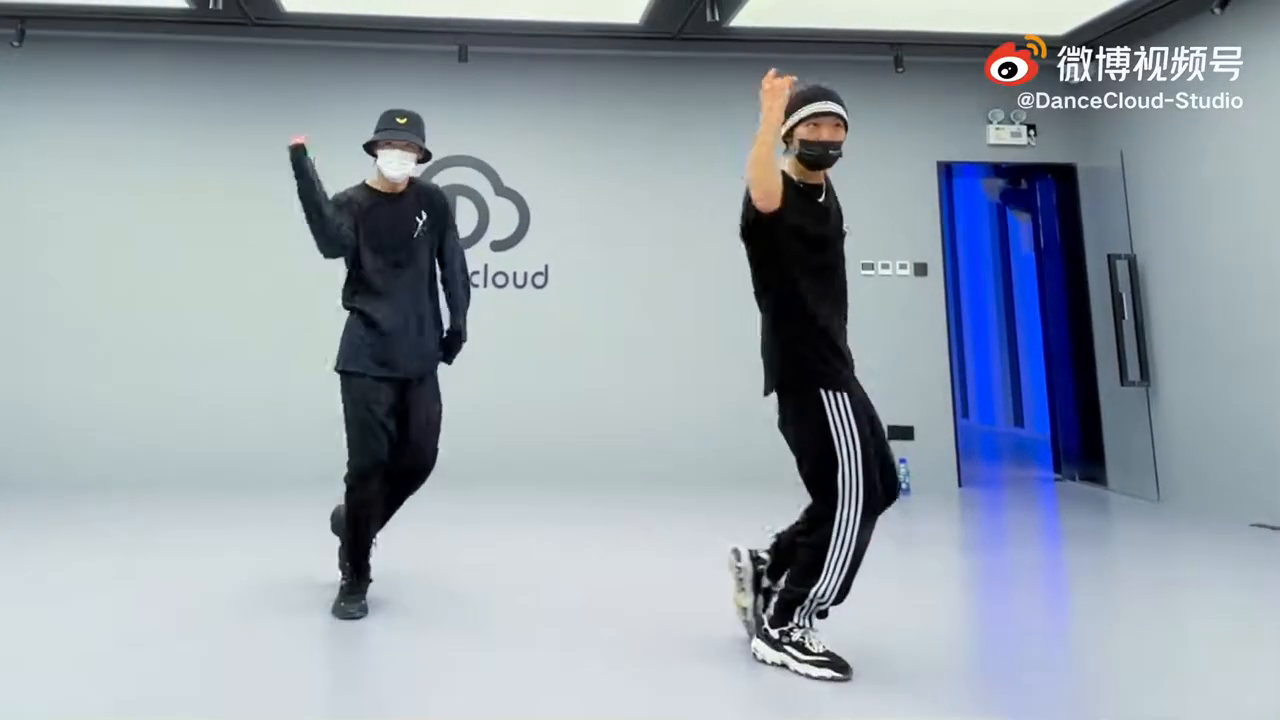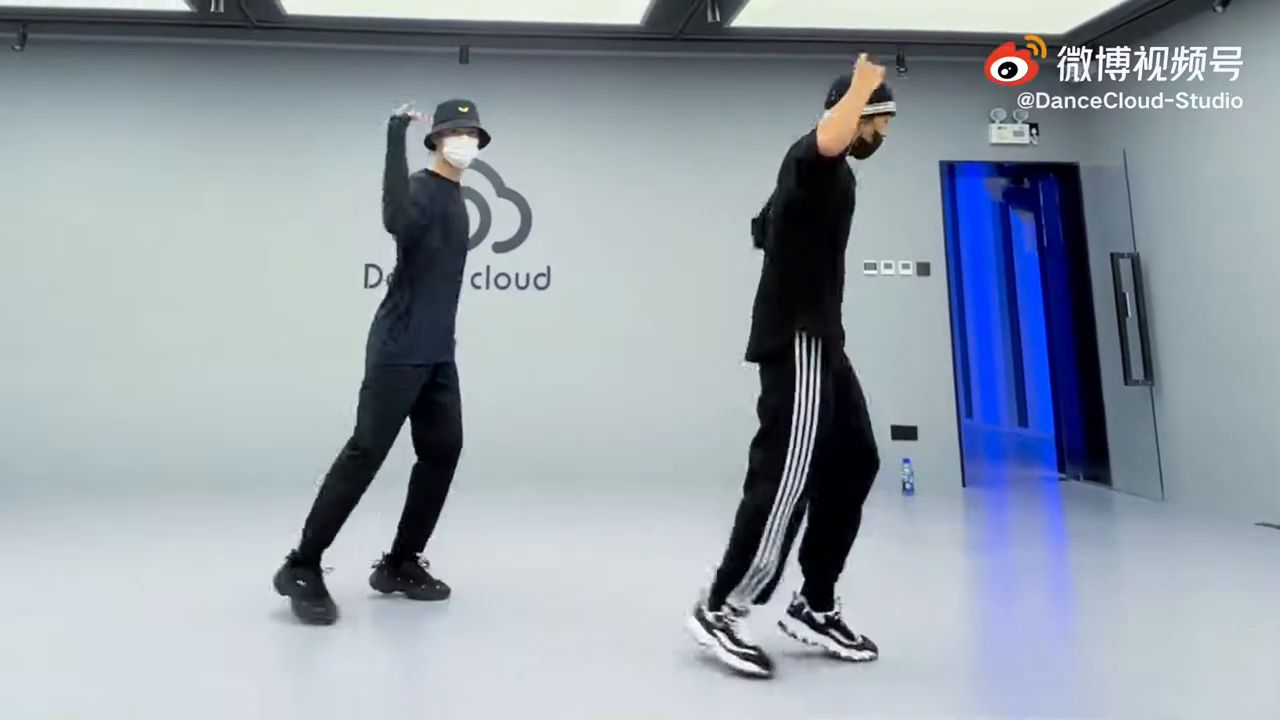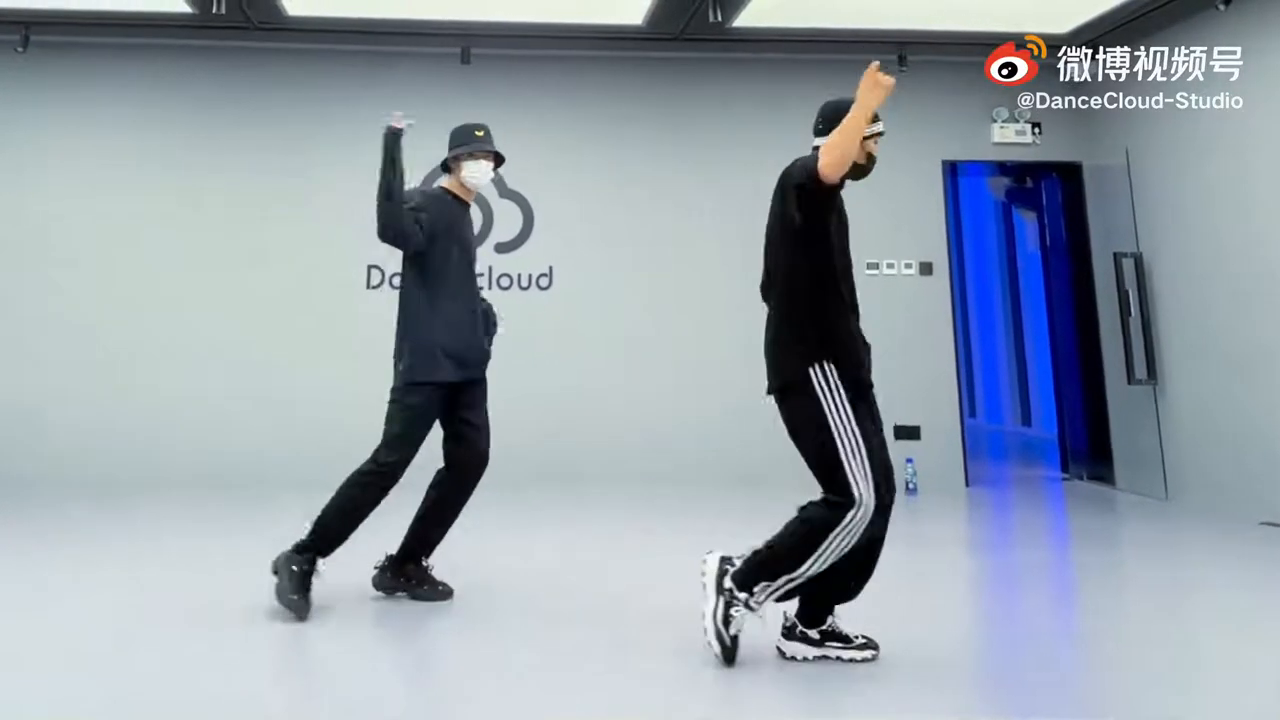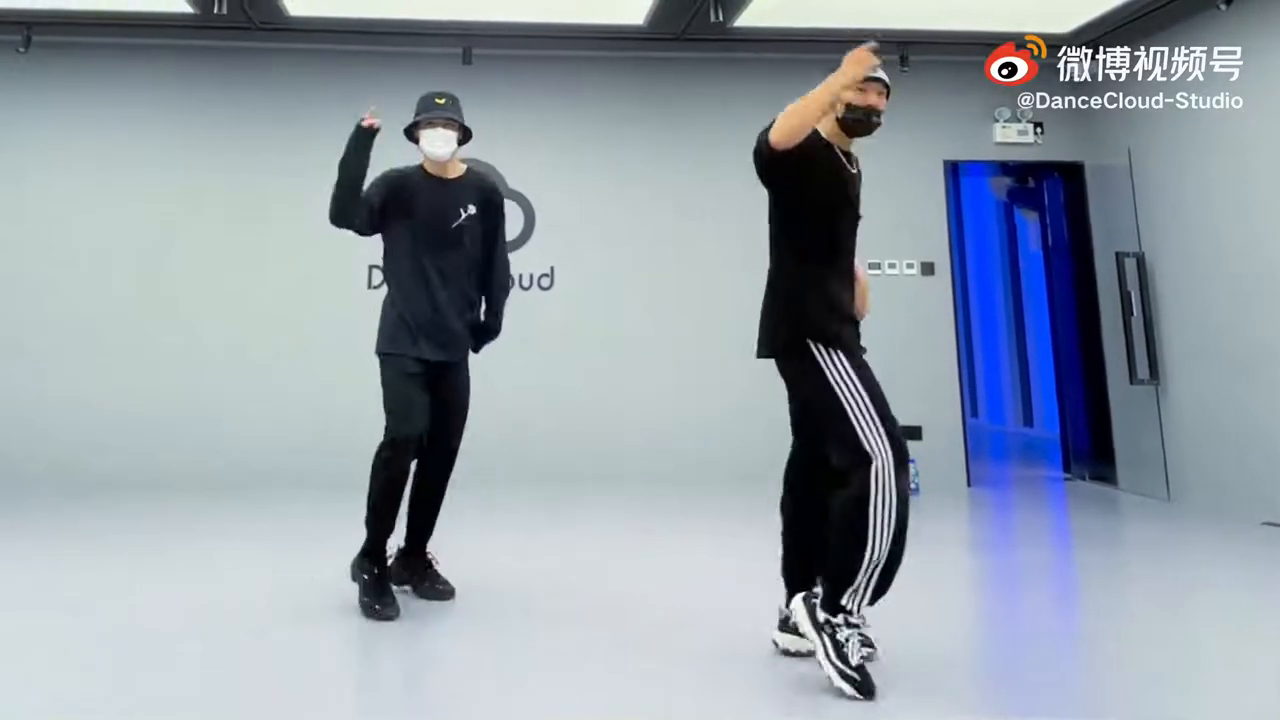
dt=0.4s
person 1, frame 1
left shoulder: (826, 185)
right shoulder: (778, 197)
right elbow: (763, 203)
right wrist: (770, 113)
left hip: (828, 362)
right hip: (807, 368)
left knee: (875, 485)
right knee: (847, 498)
left ankle: (770, 566)
right ankle: (784, 630)
person 1, frame 2
left shoulder: (820, 173)
right shoulder: (815, 160)
left elbow: (764, 231)
right elbow: (828, 140)
right wrist: (862, 85)
left hip: (815, 333)
right hip: (795, 335)
left knee: (855, 458)
right knee: (787, 473)
left ankle: (815, 608)
right ankle: (722, 611)
person 1, frame 3
left shoulder: (807, 198)
right shoulder: (800, 179)
left elbow: (775, 285)
right elbow: (830, 168)
right wrist: (869, 100)
left hip: (834, 364)
right hip: (812, 364)
left knee: (875, 495)
right knee: (856, 500)
left ankle: (809, 625)
right ankle: (740, 582)
person 1, frame 4
left shoulder: (850, 166)
right shoulder: (799, 157)
right elbow: (774, 140)
right wrist: (840, 80)
left hip: (826, 330)
right hip: (807, 332)
left knee: (819, 464)
right knee: (878, 461)
left ankle: (805, 615)
right ankle: (833, 609)
person 2, frame 1
left shoulder: (431, 200)
right shoulder: (348, 206)
left elbow: (452, 265)
right elbow: (331, 245)
left wrist: (458, 325)
right wrist: (303, 168)
left hip: (419, 362)
right hip: (365, 361)
left knee: (417, 462)
right knee: (367, 467)
left ankle: (355, 523)
right ankle: (356, 577)
person 2, frame 2
left shoulder: (455, 196)
right shoulder: (419, 187)
right elbow: (399, 223)
right wrist: (396, 134)
left hip: (438, 350)
right hip: (400, 348)
left knee: (443, 451)
right knee: (367, 451)
left ankle: (401, 565)
right ankle: (303, 567)
person 2, frame 3
left shoulder: (464, 213)
right shoulder: (426, 203)
right elbow: (393, 230)
left wrist: (483, 313)
right wrist: (391, 147)
left hip: (468, 367)
right hip: (425, 364)
left knee: (469, 463)
right knee: (388, 464)
left ankle: (405, 565)
right ankle: (302, 559)
person 2, frame 4
left shoulder: (484, 193)
right shoulder: (396, 186)
left elbow: (495, 261)
right elbow: (345, 216)
left wrist: (492, 319)
right wrist: (360, 143)
left hip: (452, 346)
right hip: (402, 342)
left knee: (442, 448)
right knee: (403, 439)
left ankle: (413, 557)
right ankle: (371, 561)
